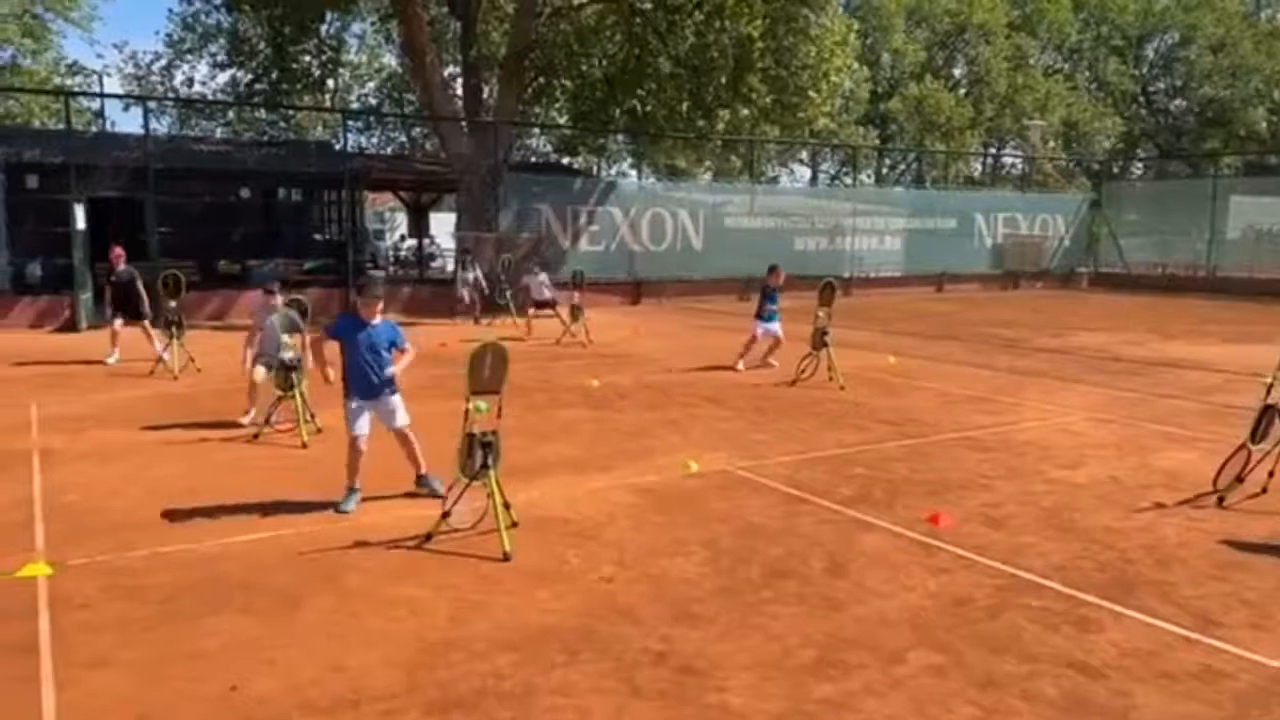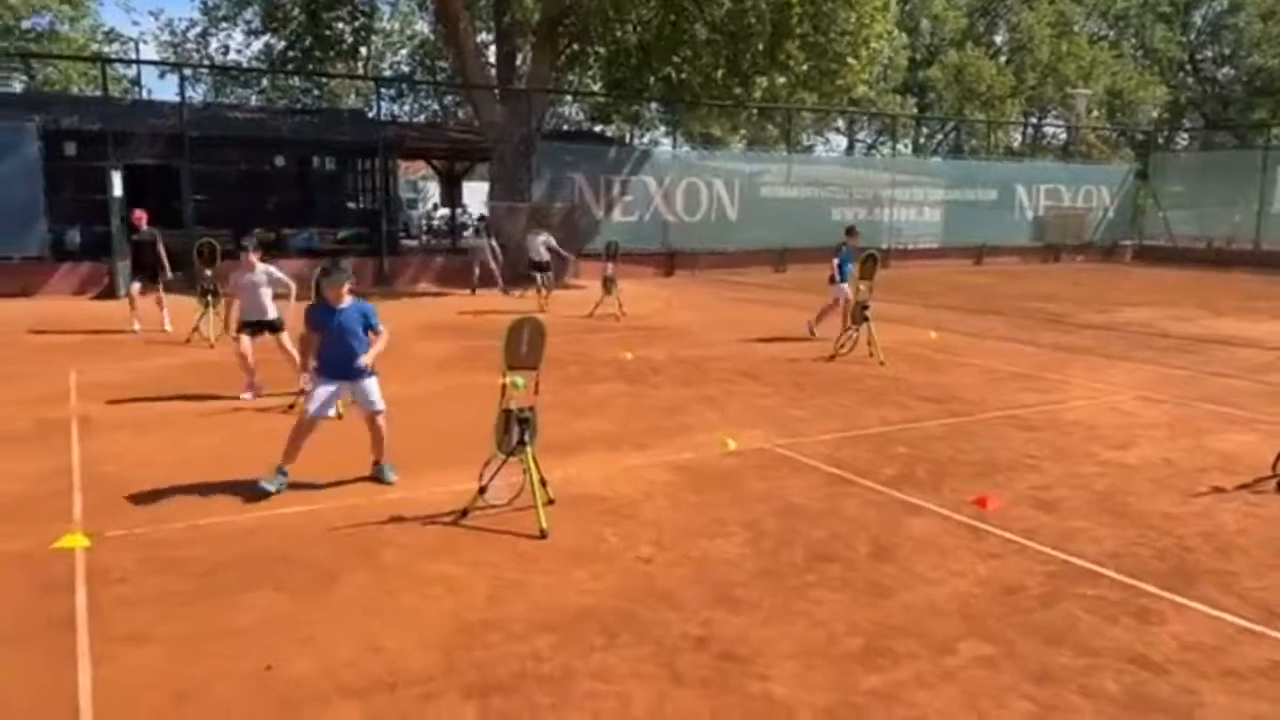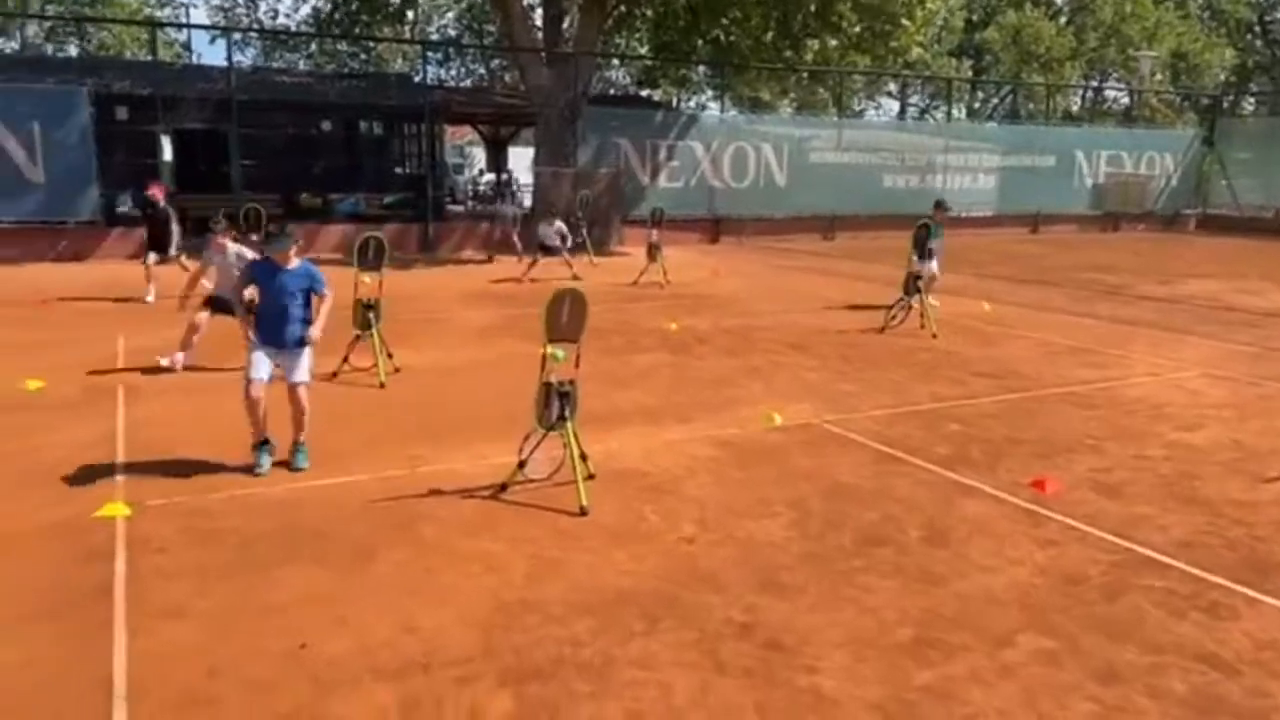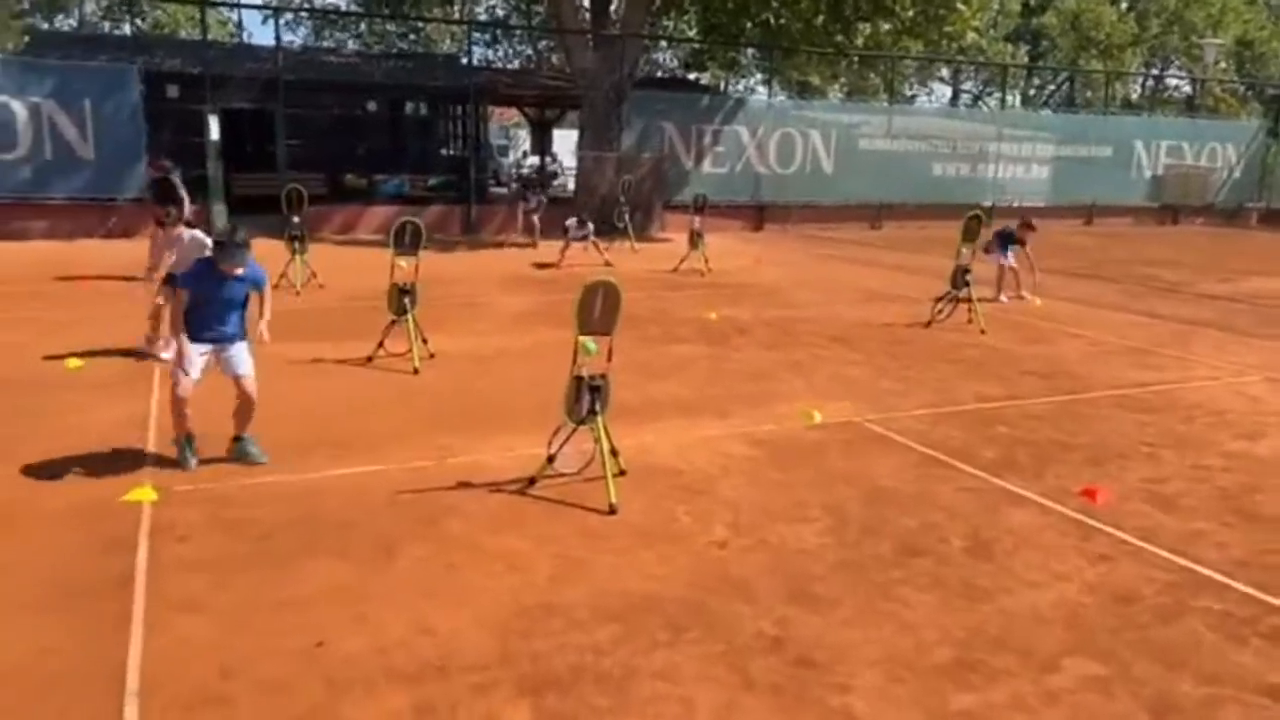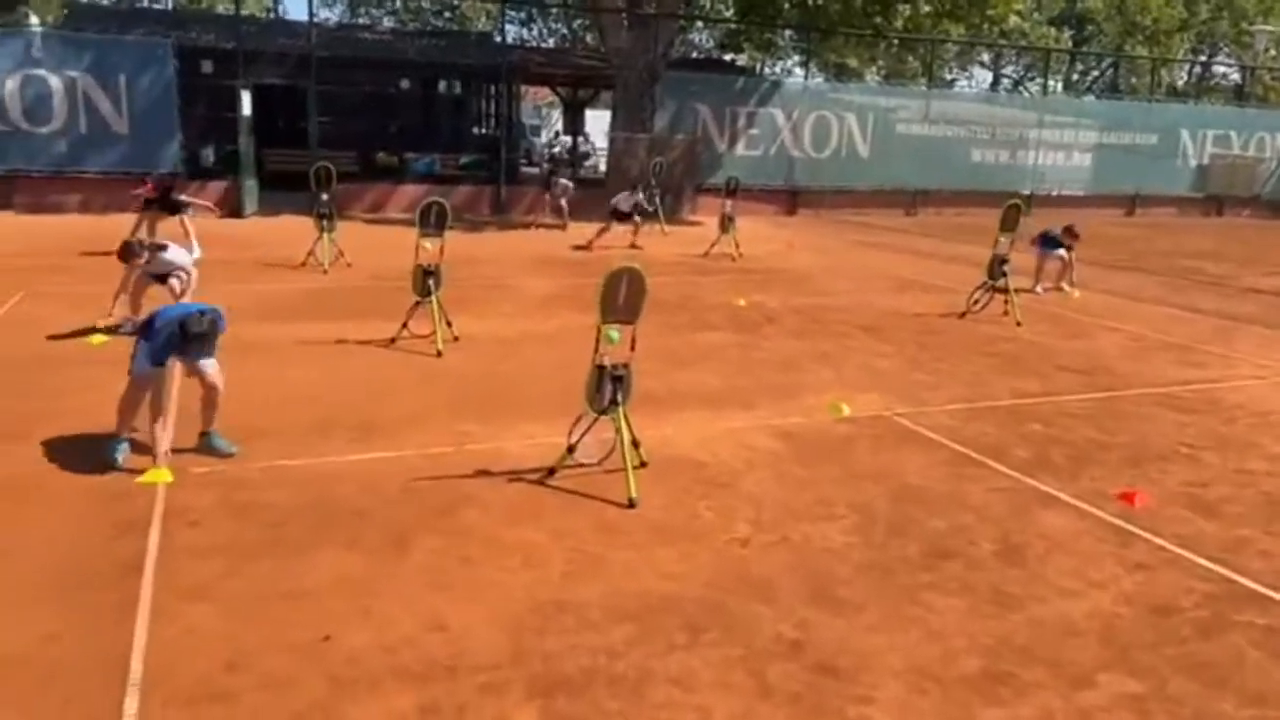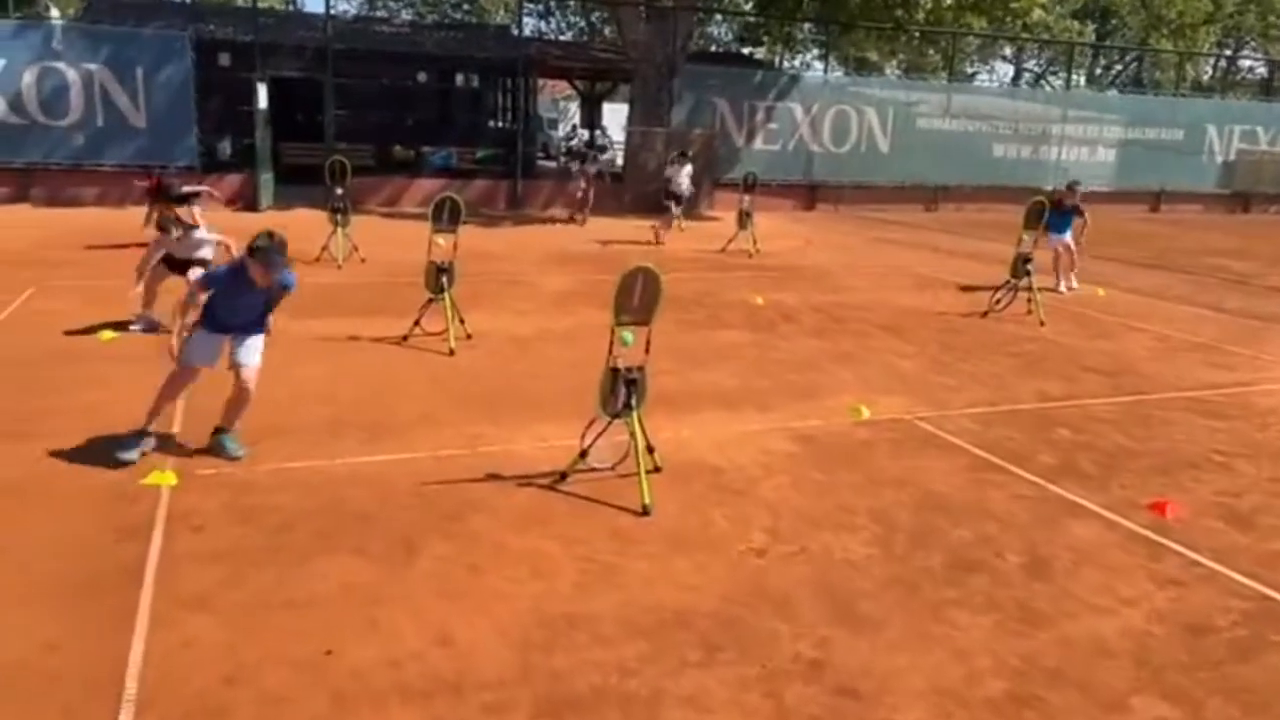
dt=0.3s
person 1, frame 1
left shoulder: (389, 327)
right shoulder: (344, 323)
left elbow: (408, 351)
right elbow: (317, 341)
left wrist: (397, 368)
right wrist: (325, 367)
left hip: (386, 392)
right hip: (357, 395)
left knee: (406, 435)
right knee: (358, 445)
left ankle: (422, 477)
right ankle: (353, 490)
person 1, frame 2
left shoulder: (363, 309)
right shoulder: (315, 310)
left elbow: (382, 334)
right elbow: (307, 338)
left wrist: (370, 355)
right wrist: (304, 368)
left hip: (361, 375)
right hip: (326, 377)
left knee: (378, 422)
right knee: (307, 422)
left ankle: (380, 465)
right ankle: (282, 472)
person 1, frame 3
left shoulder: (309, 272)
right shoulder: (259, 267)
left elbow: (326, 297)
right elbow: (238, 291)
left wrist: (318, 326)
right wrist: (244, 320)
left hip: (297, 343)
right hip: (264, 342)
left knee: (299, 396)
right knee: (253, 393)
left ankle: (299, 445)
right ankle: (262, 444)
person 1, frame 4
left shoulder: (252, 273)
right shoulder: (198, 271)
left elbow: (263, 290)
right elbow: (178, 303)
left wrist: (263, 324)
right wrist: (181, 340)
left hip: (233, 338)
right hip: (196, 337)
left knee: (249, 393)
right knee: (181, 393)
left ankle: (241, 440)
right ankle: (185, 442)
person 1, frame 5
left shoulder: (216, 323)
right shoulder: (161, 339)
right elbow: (159, 390)
right wrist: (159, 438)
right hip: (152, 338)
left knee: (214, 383)
right knee: (137, 387)
left ankle: (208, 435)
right ankle: (120, 440)
person 1, frame 6
left shoulder: (285, 280)
right shoulder: (224, 275)
right elbow: (193, 294)
left wrist: (267, 317)
right wrist: (177, 333)
left hip: (250, 333)
right hip: (213, 327)
left knee: (247, 383)
right knee: (180, 378)
left ankle: (224, 433)
right ankle: (145, 434)
